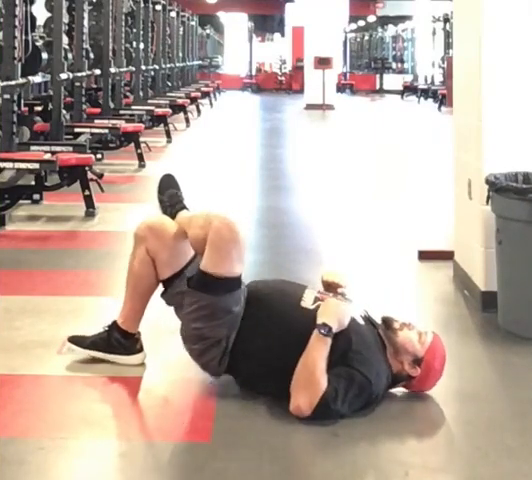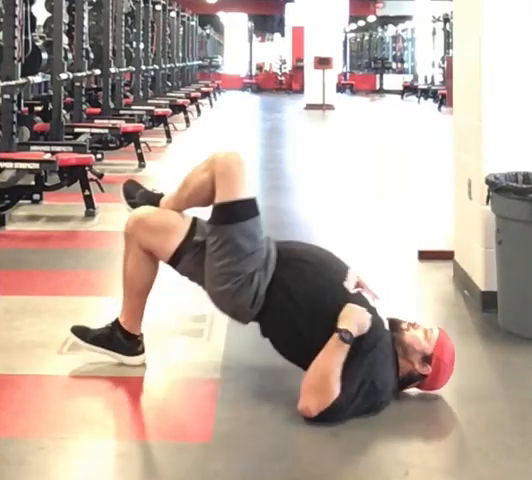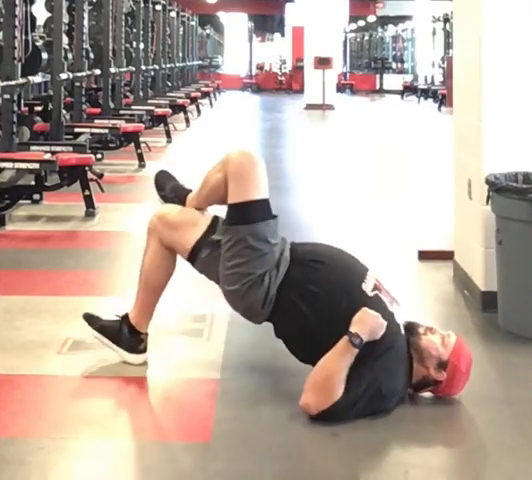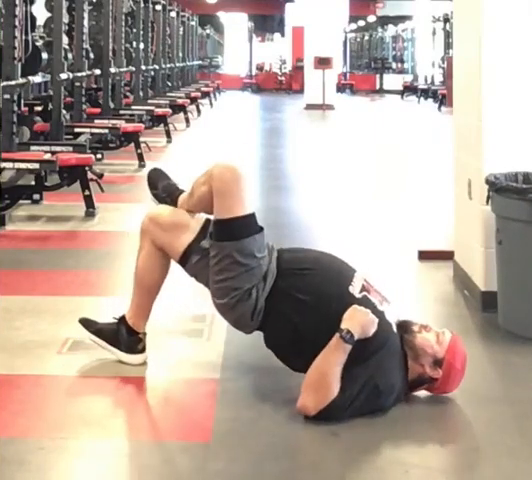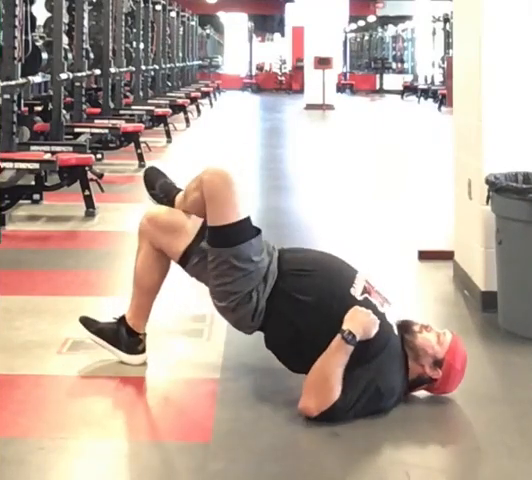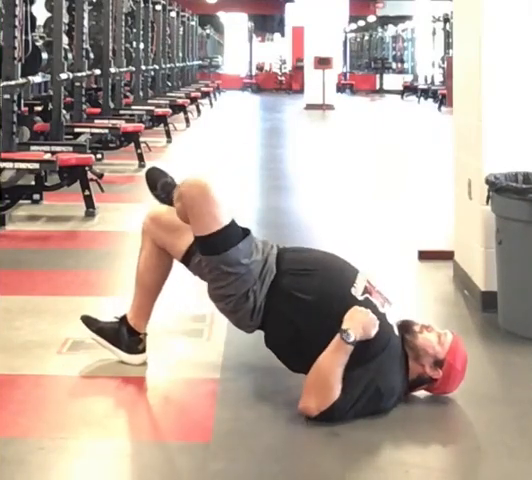
dt=0.3s
person 1, frame 1
left shoulder: (369, 374)
right shoulder: (369, 330)
left elbow: (303, 404)
left wrist: (326, 328)
right wrist: (330, 292)
left hip: (222, 334)
right hip: (243, 311)
left knee: (223, 231)
right knee: (152, 231)
left ankle: (181, 216)
right ankle: (123, 338)
person 1, frame 2
left shoulder: (377, 376)
right shoulder: (380, 334)
left elbow: (312, 405)
left wrist: (345, 334)
left hip: (248, 280)
right hip: (267, 263)
left knee: (228, 164)
right knee: (140, 224)
left ankle: (163, 203)
person 1, frame 3
left shoulder: (388, 378)
right shoulder: (395, 333)
left elbow: (314, 403)
left wrist: (355, 337)
left hip: (262, 280)
right hip: (282, 264)
left knee: (242, 162)
right knee: (163, 222)
left ankle: (190, 202)
person 1, frame 4
left shoulder: (384, 376)
right shoulder: (389, 335)
left elbow: (312, 404)
left wrist: (347, 335)
left hip: (251, 293)
right hip: (272, 270)
left knee: (225, 176)
right knee: (156, 223)
left ankle: (183, 202)
right ankle: (131, 334)
person 1, frame 5
left shoulder: (385, 378)
right shoulder: (388, 333)
left elbow: (313, 405)
left wrist: (349, 337)
left hip: (252, 293)
right hip: (272, 269)
left knee: (216, 181)
right knee: (153, 224)
left ankle: (179, 201)
right ankle: (131, 335)
person 1, frame 6
left shoulder: (385, 376)
right shoulder: (388, 333)
left elbow: (313, 405)
left wrist: (348, 336)
left hip: (252, 292)
right hip: (272, 265)
left knee: (196, 191)
right knee: (156, 224)
left ankle: (179, 199)
right ankle: (131, 333)
